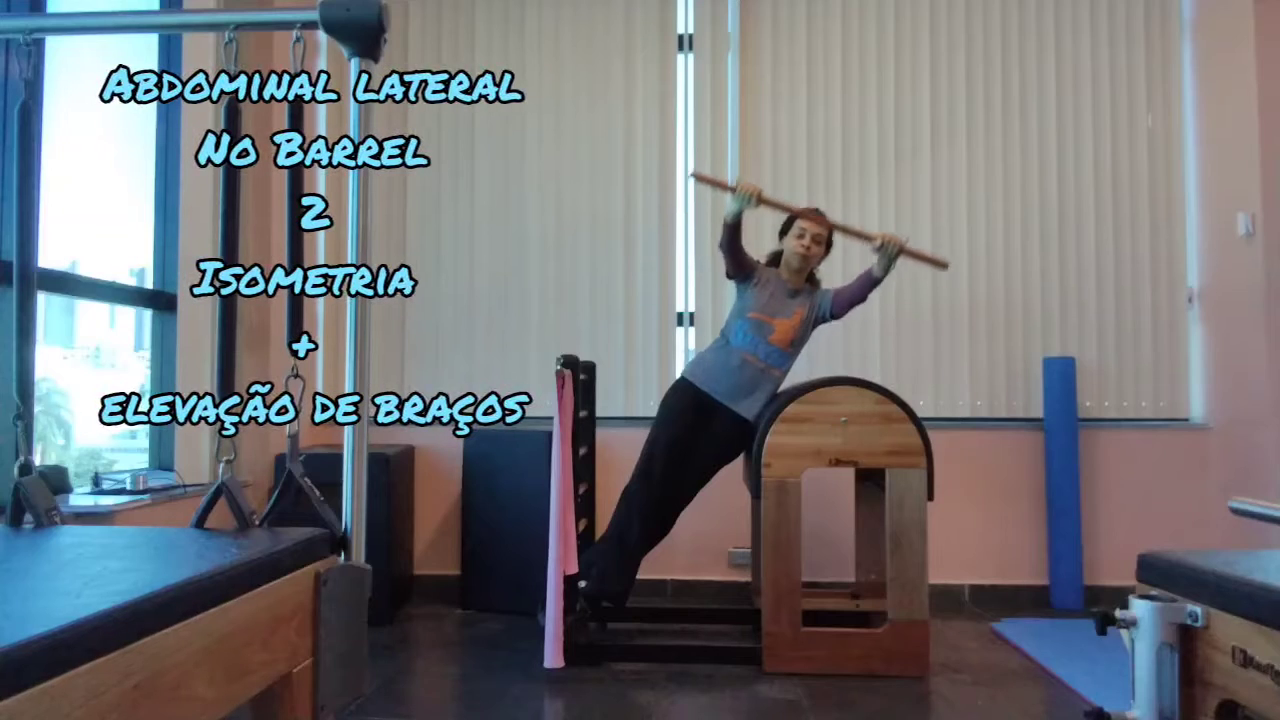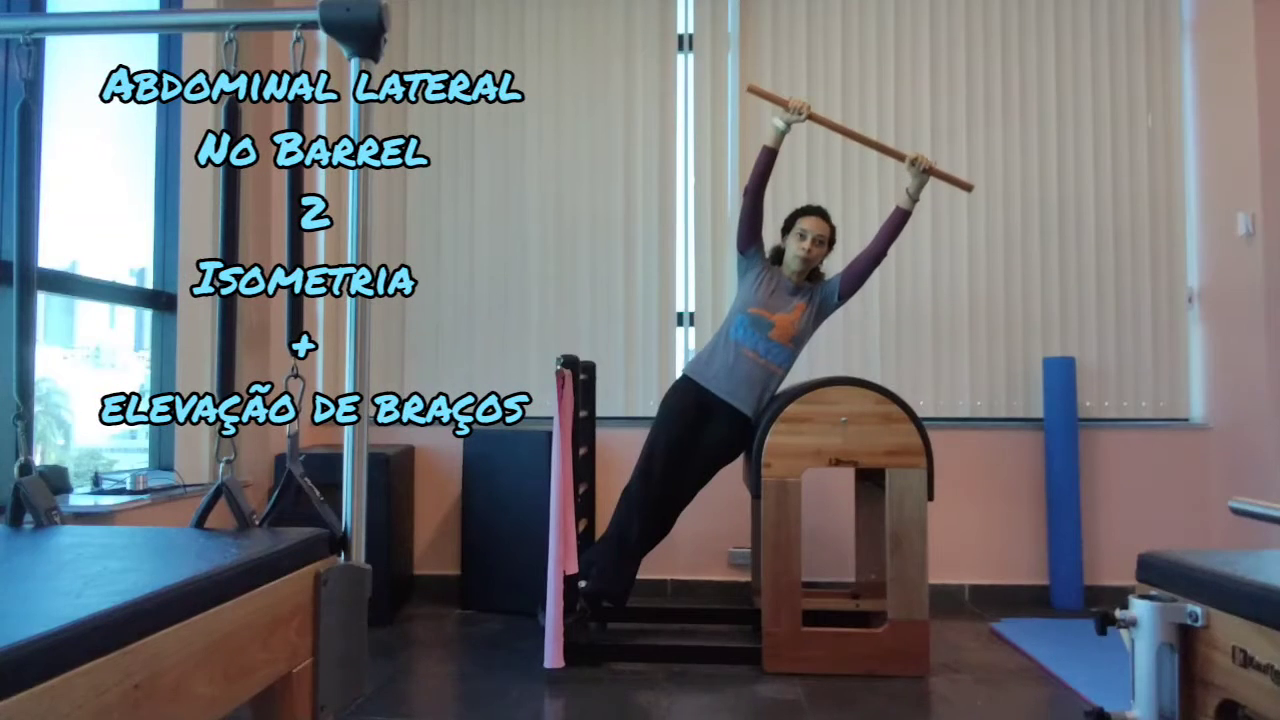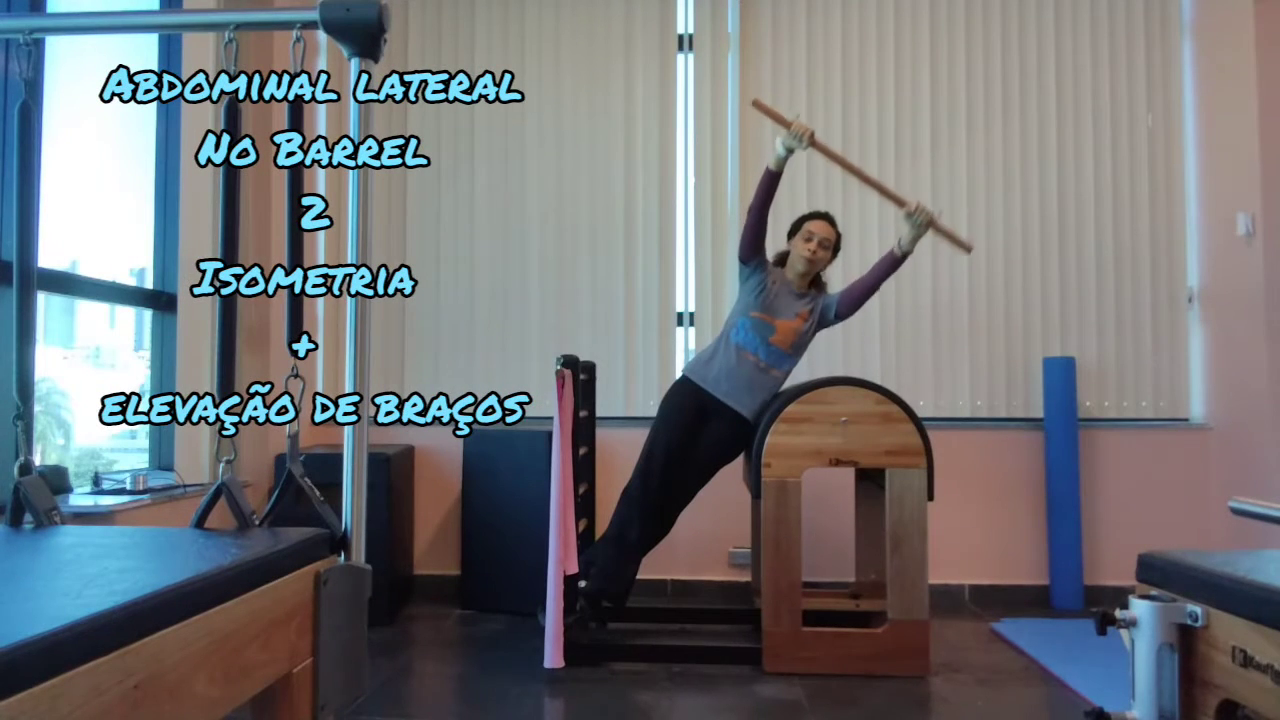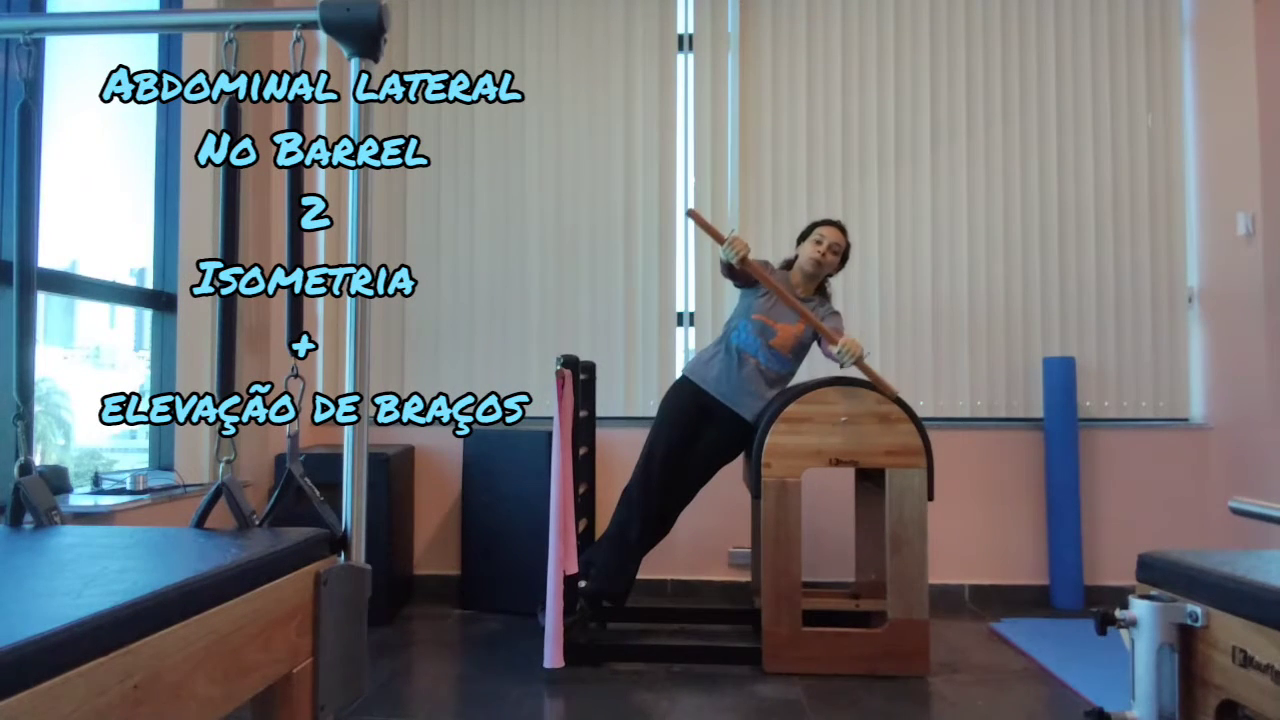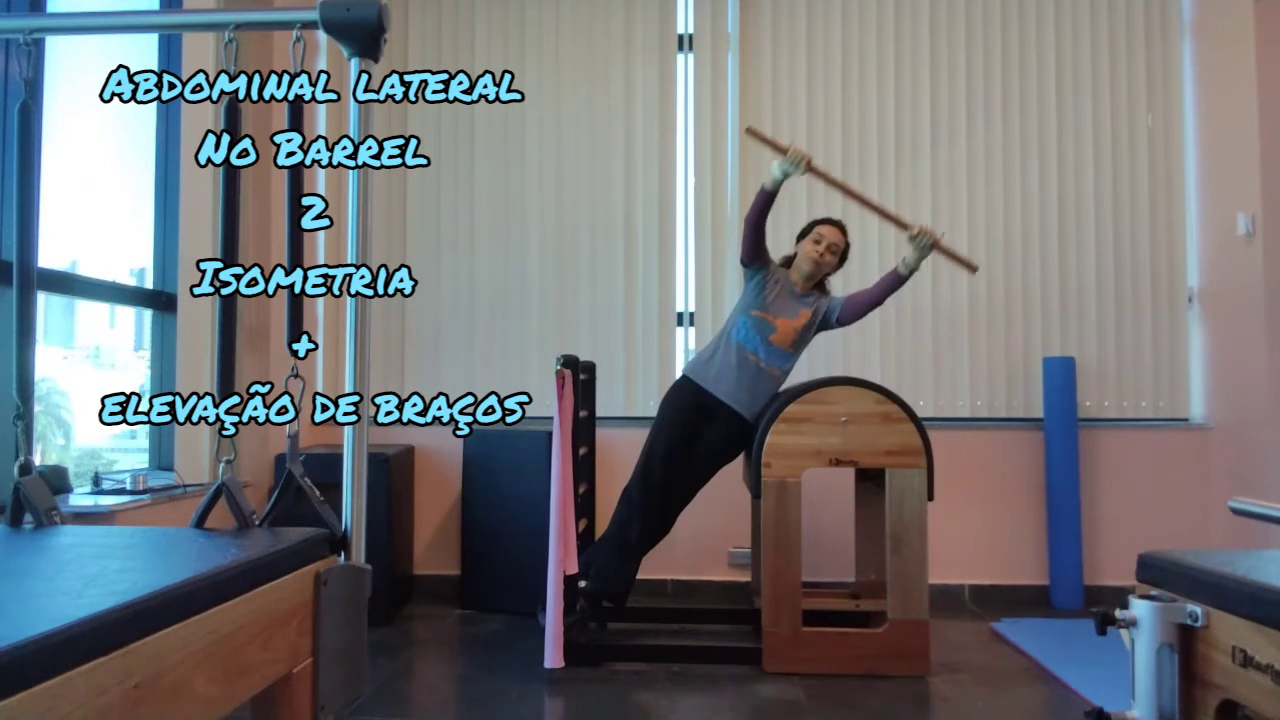
dt=0.7s
person 1, frame 1
left shoulder: (817, 302)
right shoulder: (754, 277)
left elbow: (854, 294)
right elbow: (730, 249)
left wrist: (883, 265)
right wrist: (736, 209)
left hip: (742, 415)
right hip: (697, 387)
left knee: (673, 498)
right knee: (649, 483)
left ankle: (604, 588)
right ankle: (592, 580)
person 1, frame 2
left shoulder: (822, 297)
right shoulder: (756, 269)
left elbow: (874, 254)
right elbow: (751, 198)
left wrist: (911, 195)
right wrist: (780, 131)
left hip: (740, 413)
right hip: (697, 386)
left knee: (672, 499)
right knee: (648, 483)
left ankle: (601, 588)
right ankle: (592, 580)
person 1, frame 3
left shoulder: (820, 306)
right shoulder: (759, 272)
left elbow: (863, 289)
right elbow: (755, 217)
left wrist: (904, 248)
right wrist: (782, 156)
left hip: (740, 415)
right hip: (697, 386)
left knee: (669, 500)
right knee: (648, 484)
left ankle: (599, 589)
right ankle: (592, 578)
person 1, frame 4
left shoulder: (824, 313)
right shoulder: (763, 276)
left elbow: (833, 343)
right elbow: (733, 271)
left wrist: (844, 350)
right wrist: (730, 256)
left hip: (742, 416)
right hip: (698, 386)
left knee: (670, 500)
right knee: (646, 485)
left ankle: (600, 589)
right ankle: (590, 580)
person 1, frame 5
left shoulder: (822, 310)
right shoulder: (763, 275)
left elbow: (871, 298)
right elbow: (753, 224)
left wrist: (911, 262)
right wrist: (778, 177)
left hip: (740, 416)
right hip: (698, 387)
left knee: (671, 499)
right knee: (649, 483)
left ankle: (601, 587)
right ankle: (592, 578)
